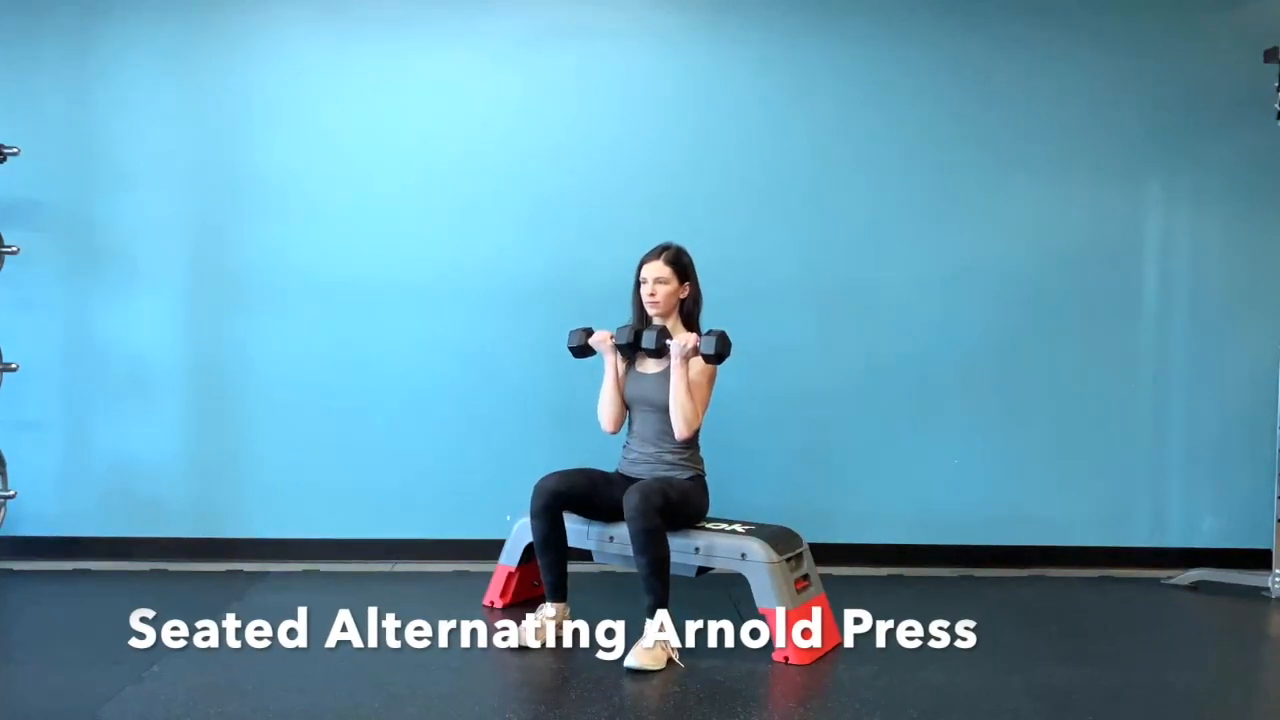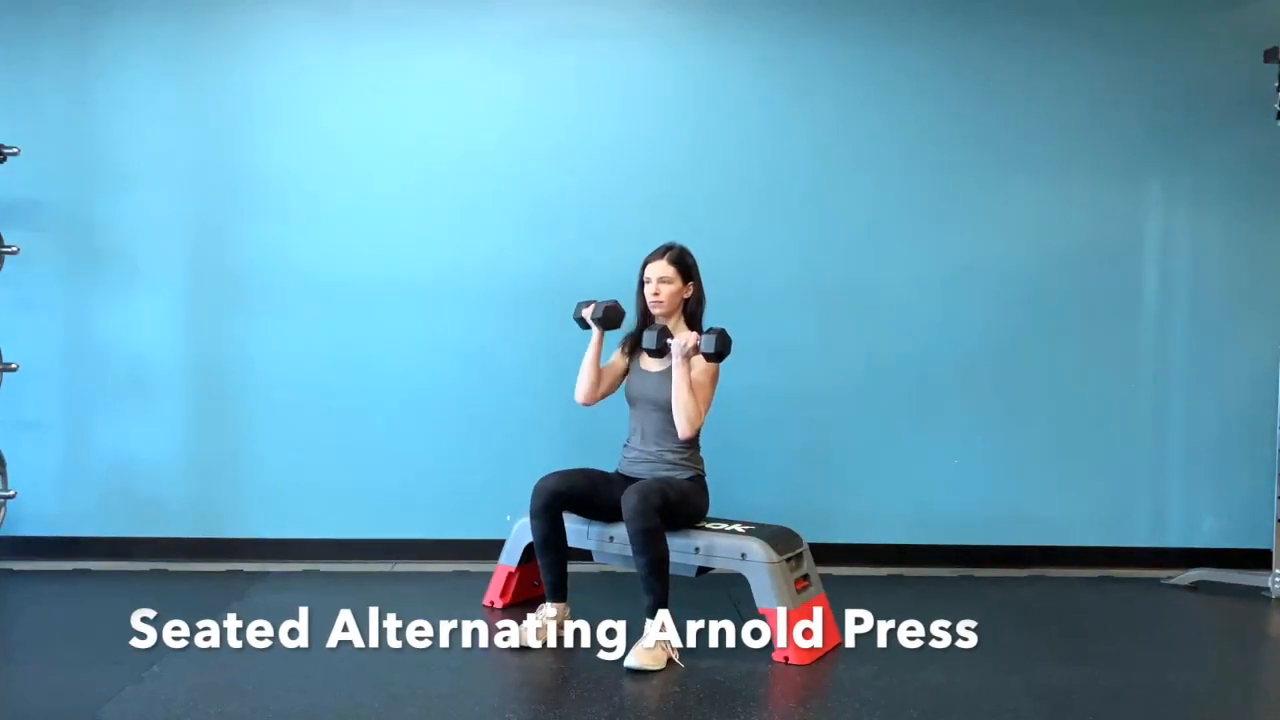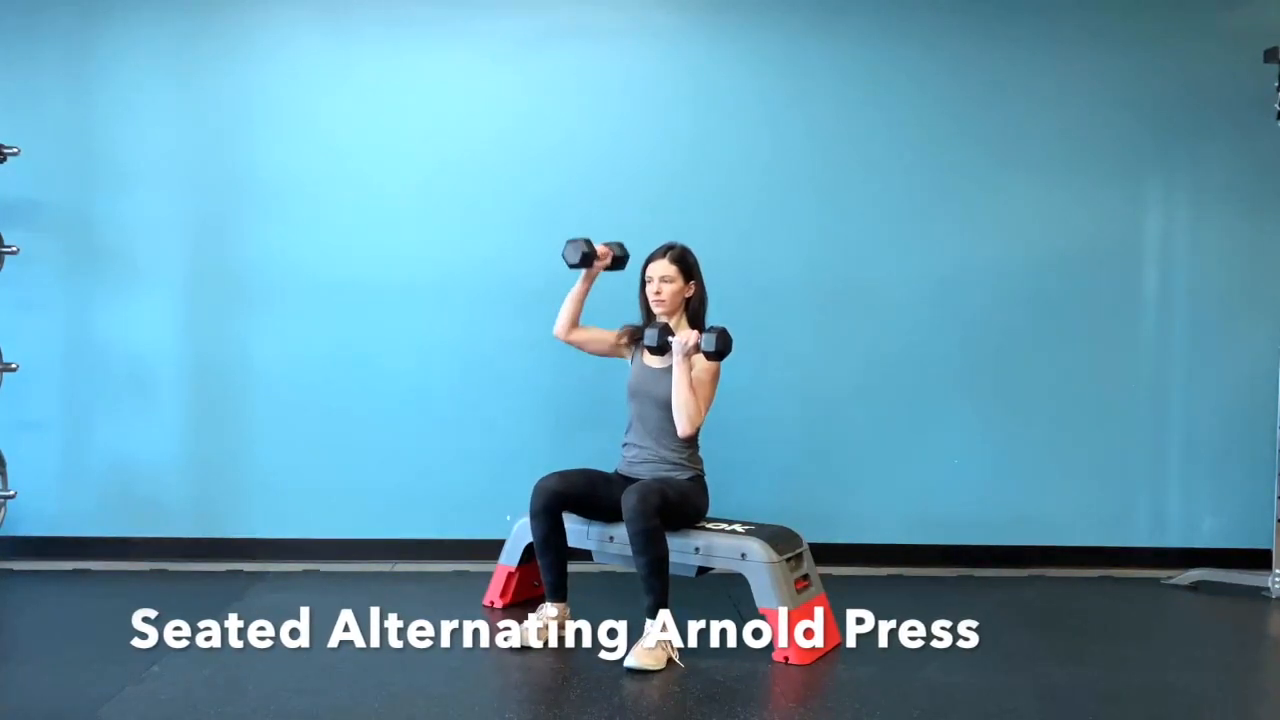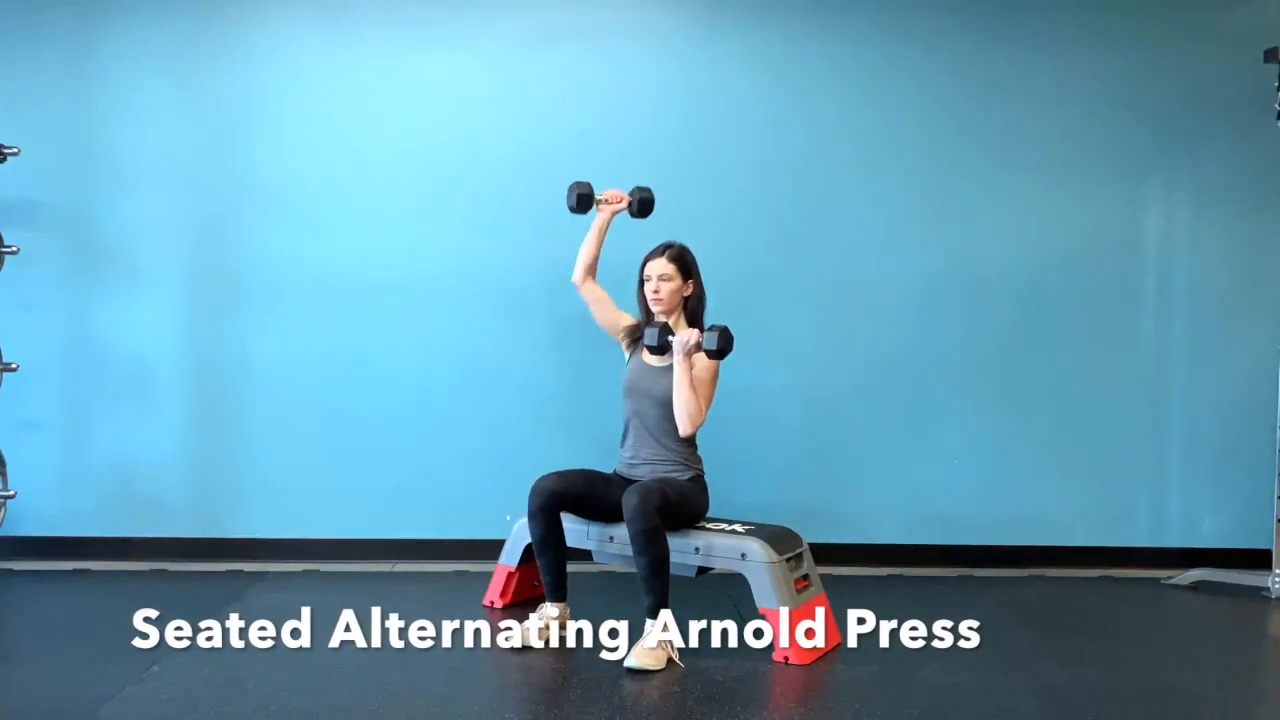
dt=0.2s
person 1, frame 1
left shoulder: (697, 351)
left elbow: (684, 429)
right elbow: (610, 424)
left wrist: (678, 362)
right wrist: (609, 359)
left hip: (681, 485)
right hip: (627, 477)
left knee: (640, 501)
right knee: (548, 489)
left ankle: (657, 630)
right ankle: (555, 607)
person 1, frame 2
left shoulder: (700, 351)
right shoulder: (633, 344)
left elbow: (687, 428)
right elbow: (584, 396)
left wrist: (680, 360)
right wrist: (597, 336)
left hip: (681, 485)
right hip: (627, 477)
left knee: (639, 501)
right knee: (548, 489)
left ankle: (657, 629)
right ankle: (555, 606)
person 1, frame 3
left shoulder: (702, 351)
right shoulder: (635, 340)
left elbow: (686, 426)
right elbow: (564, 331)
left wrist: (682, 358)
right wrist: (589, 275)
left hip: (680, 485)
right hip: (627, 476)
left knee: (639, 500)
right knee: (548, 489)
left ankle: (657, 630)
right ankle: (555, 607)
person 1, frame 4
left shoulder: (701, 353)
right shoulder: (634, 337)
left elbow: (688, 425)
right elbow: (582, 279)
left wrist: (681, 359)
right wrist: (604, 217)
left hip: (680, 487)
right hip: (624, 480)
left knee: (640, 502)
right knee: (545, 490)
left ankle: (658, 630)
right ankle: (554, 608)
